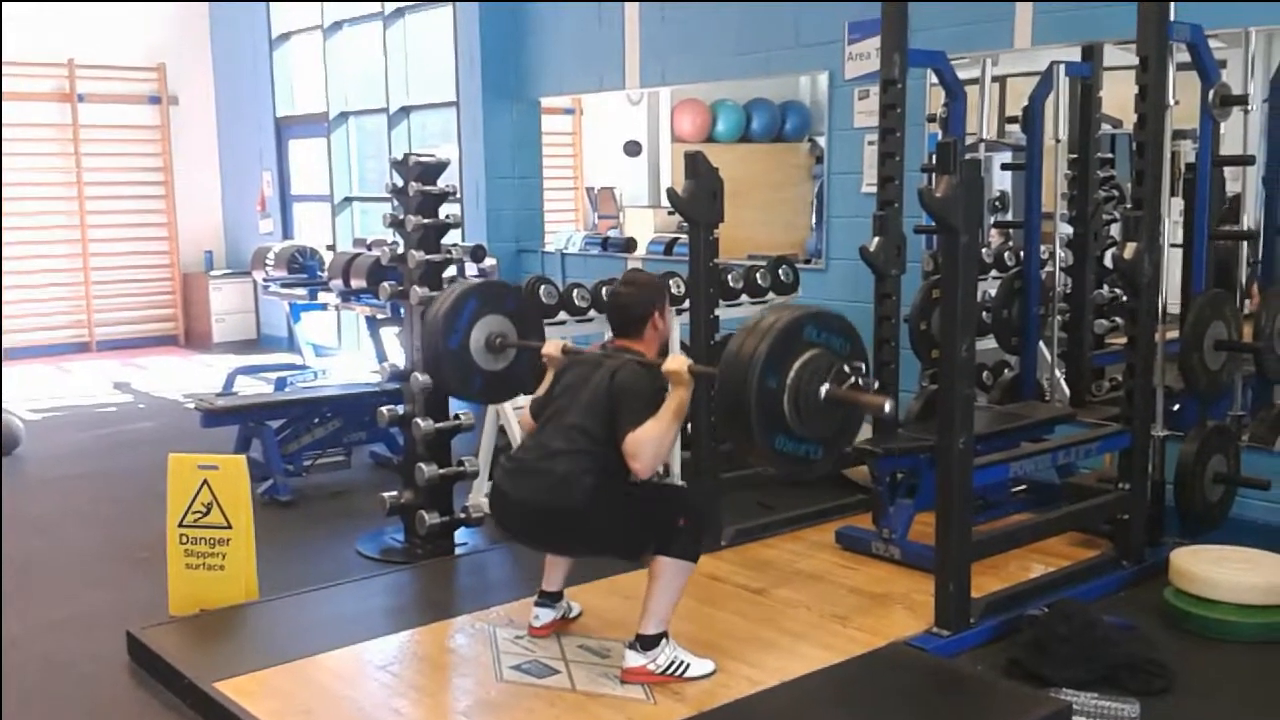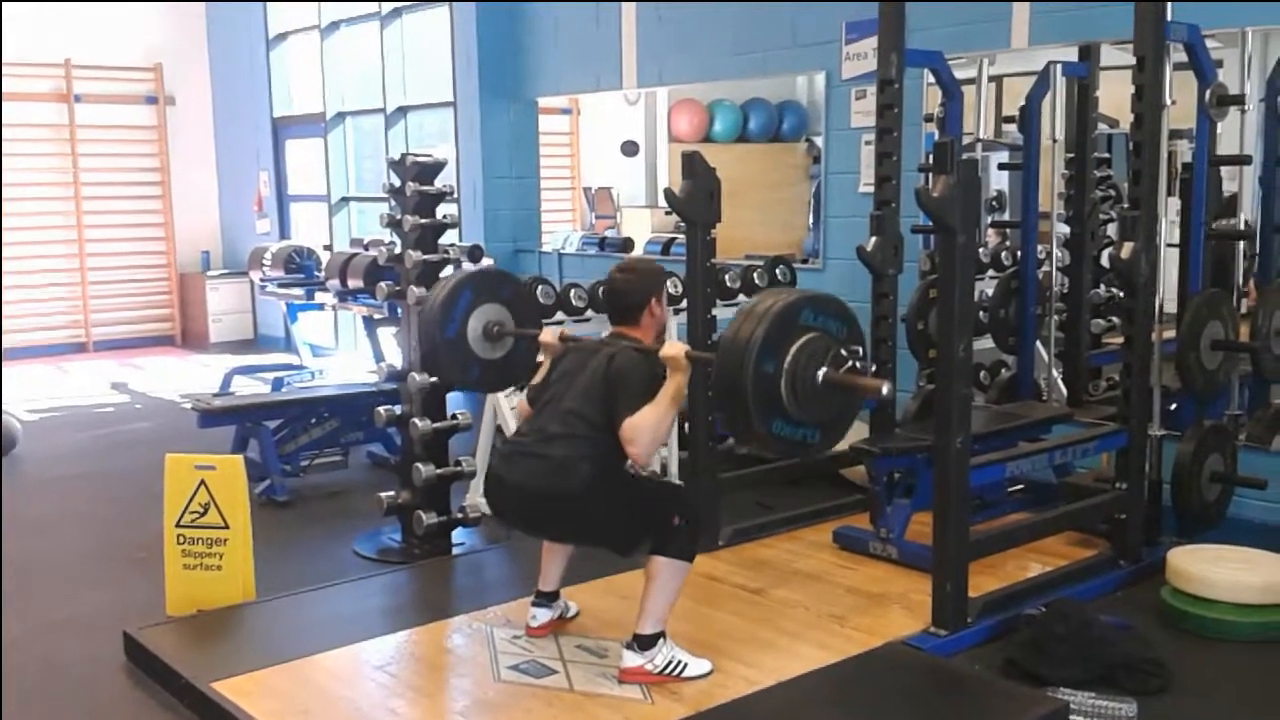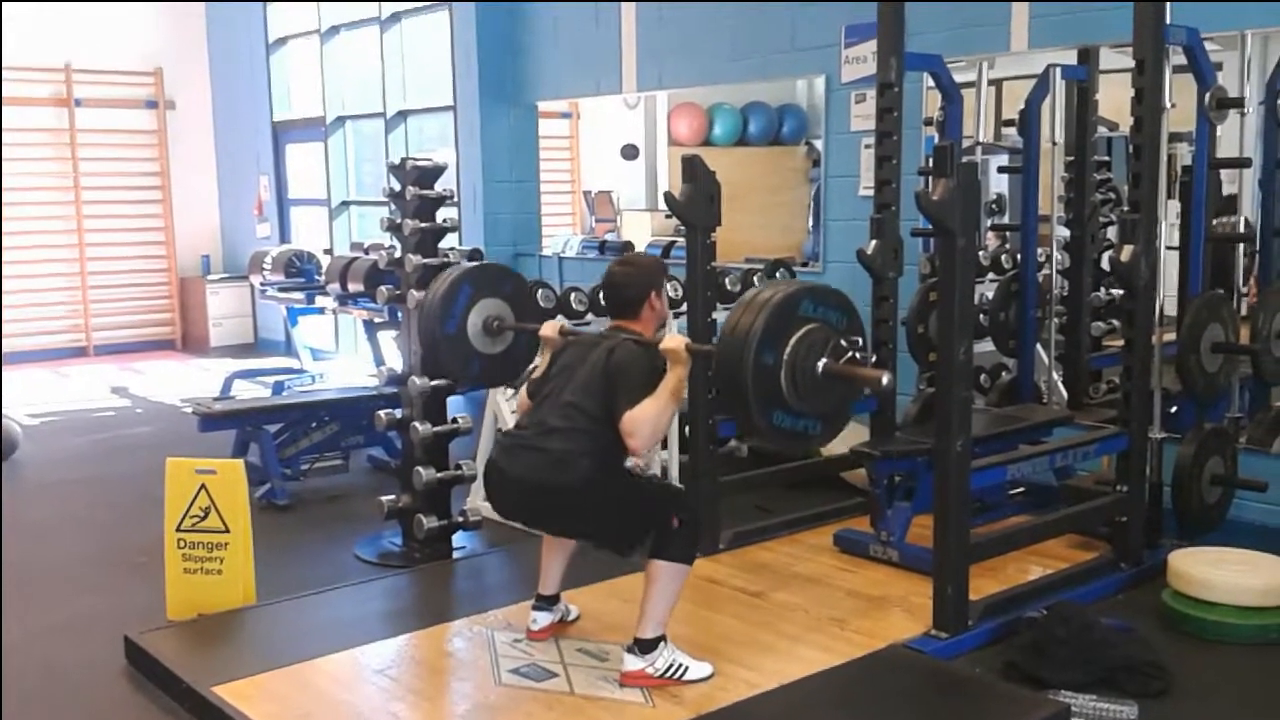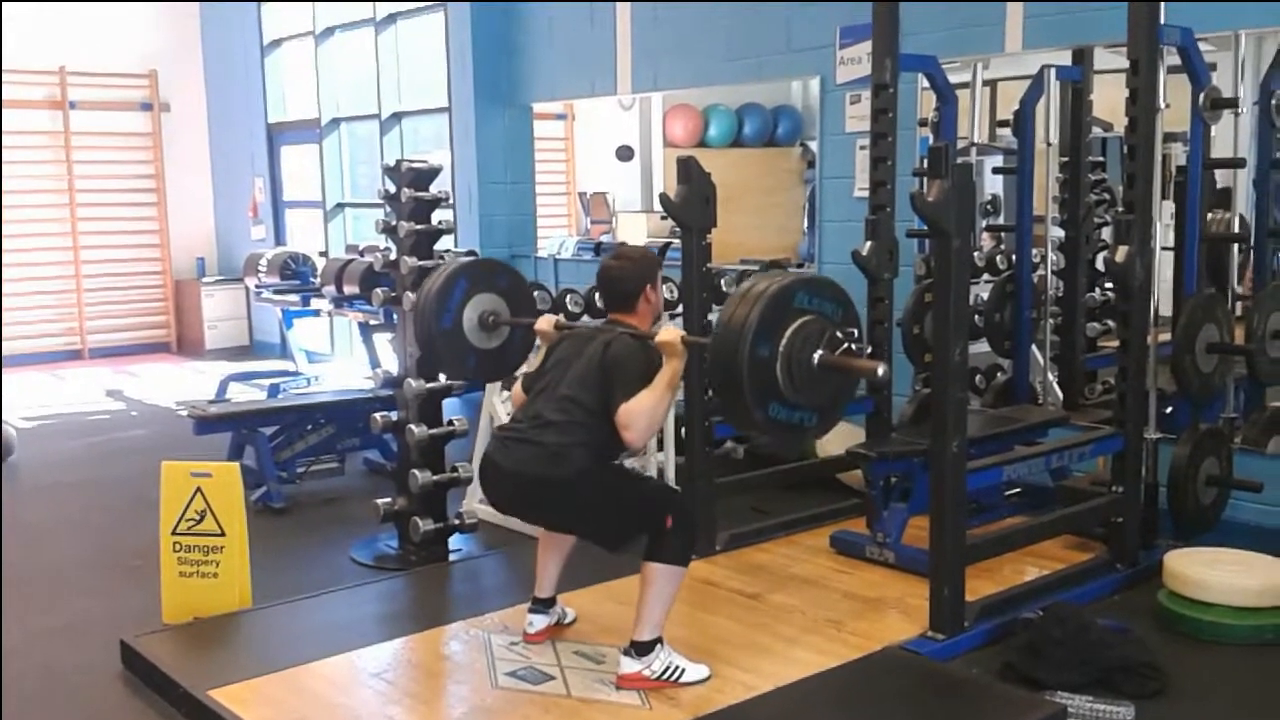
dt=0.1s
person 1, frame 1
left shoulder: (579, 364)
right shoulder: (640, 377)
right elbow: (642, 462)
right wrist: (680, 393)
left hip: (507, 500)
right hip: (550, 507)
right knee: (683, 515)
left ankle: (547, 607)
right ankle: (648, 651)
person 1, frame 2
left shoulder: (577, 352)
right shoulder: (638, 363)
right elbow: (639, 448)
right wrist: (677, 379)
left hip: (502, 485)
right hip: (548, 493)
right knee: (677, 514)
left ankle: (545, 606)
right ankle: (645, 650)
person 1, frame 3
left shoulder: (578, 345)
right shoulder: (638, 356)
right elbow: (638, 440)
right wrist: (677, 371)
left hip: (502, 476)
right hip: (548, 483)
right knee: (678, 517)
left ankle: (545, 609)
right ankle: (647, 654)
person 1, frame 4
left shoulder: (573, 339)
right shoulder: (635, 350)
right elbow: (634, 432)
right wrist: (673, 364)
left hip: (497, 470)
right hip: (544, 477)
left knee: (569, 494)
right knee: (673, 517)
left ankle: (542, 611)
right ankle: (643, 656)
